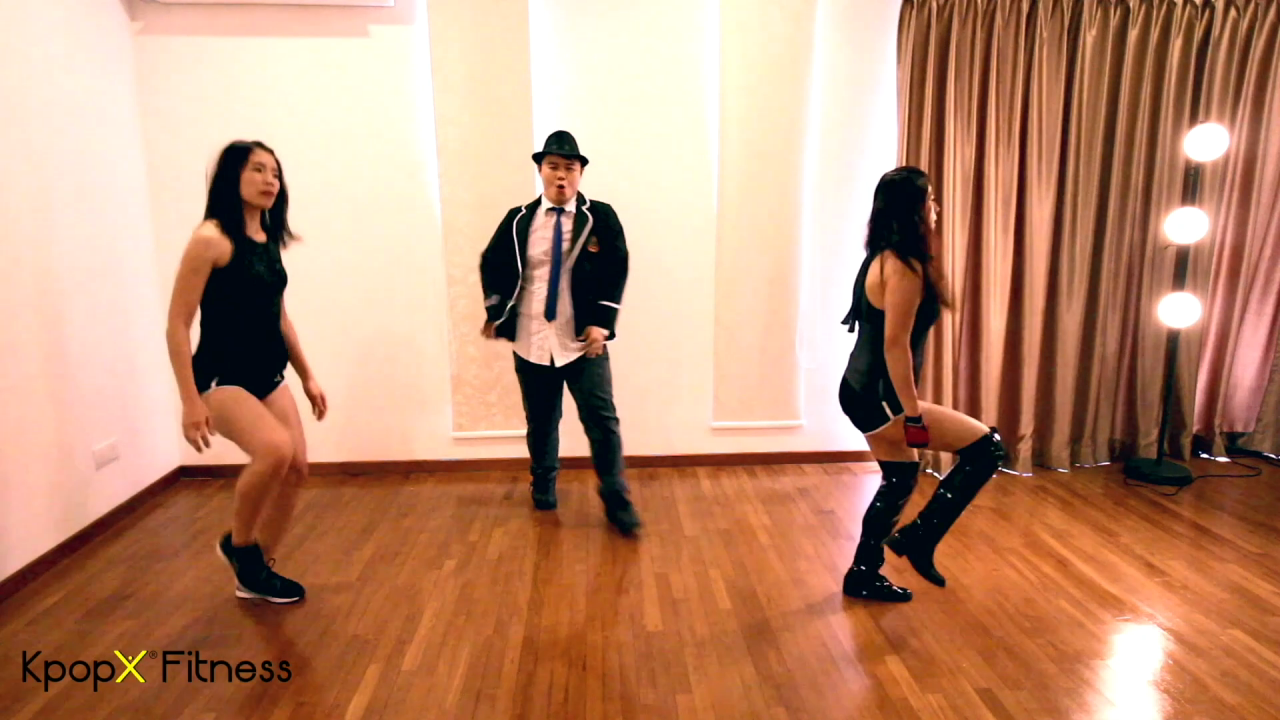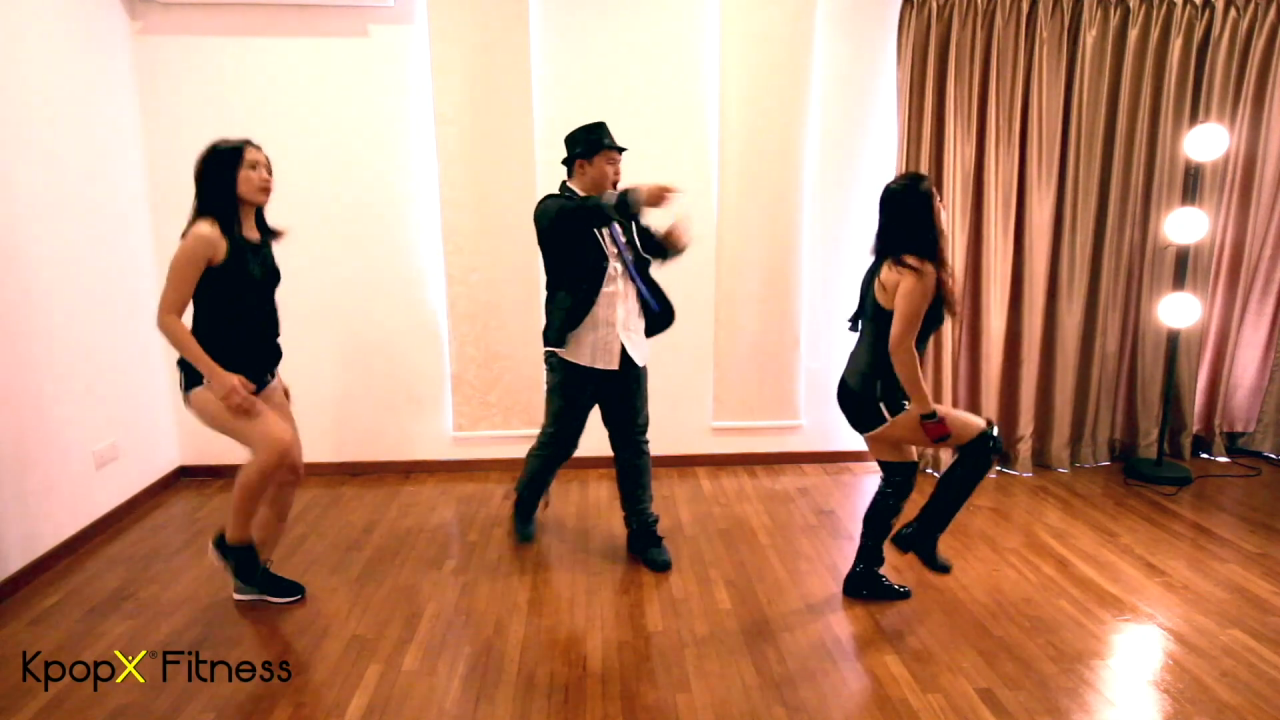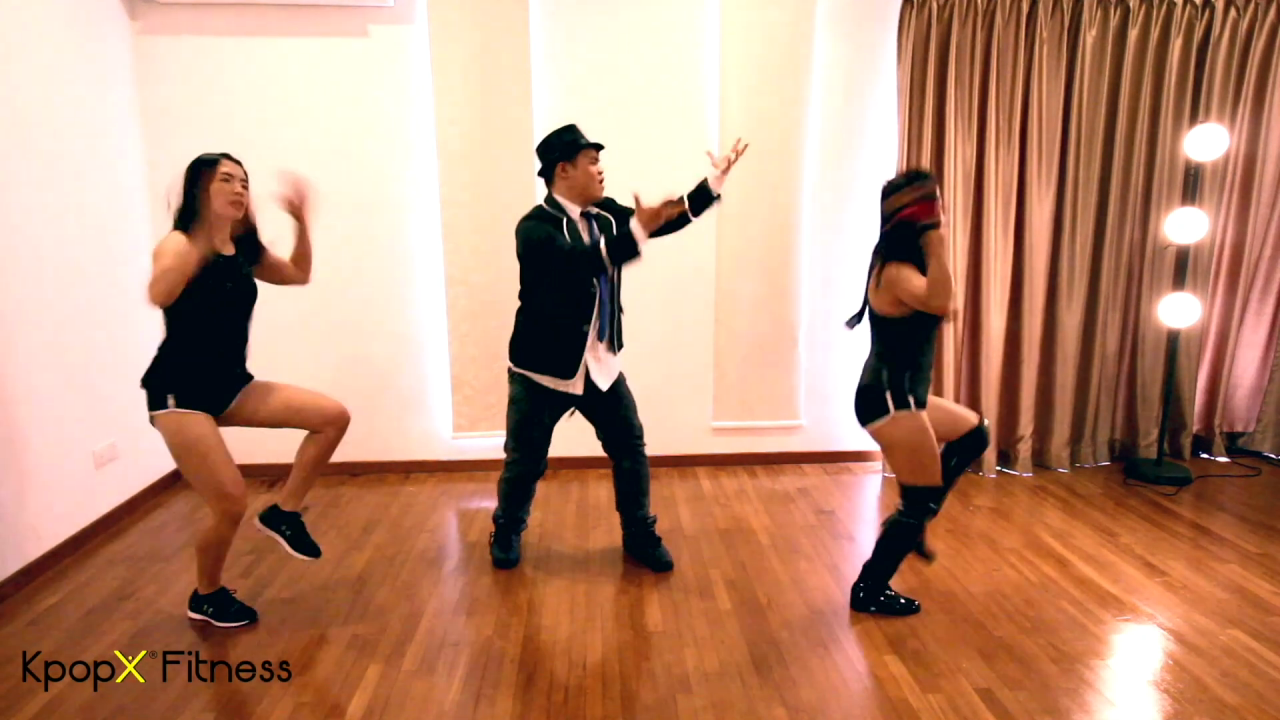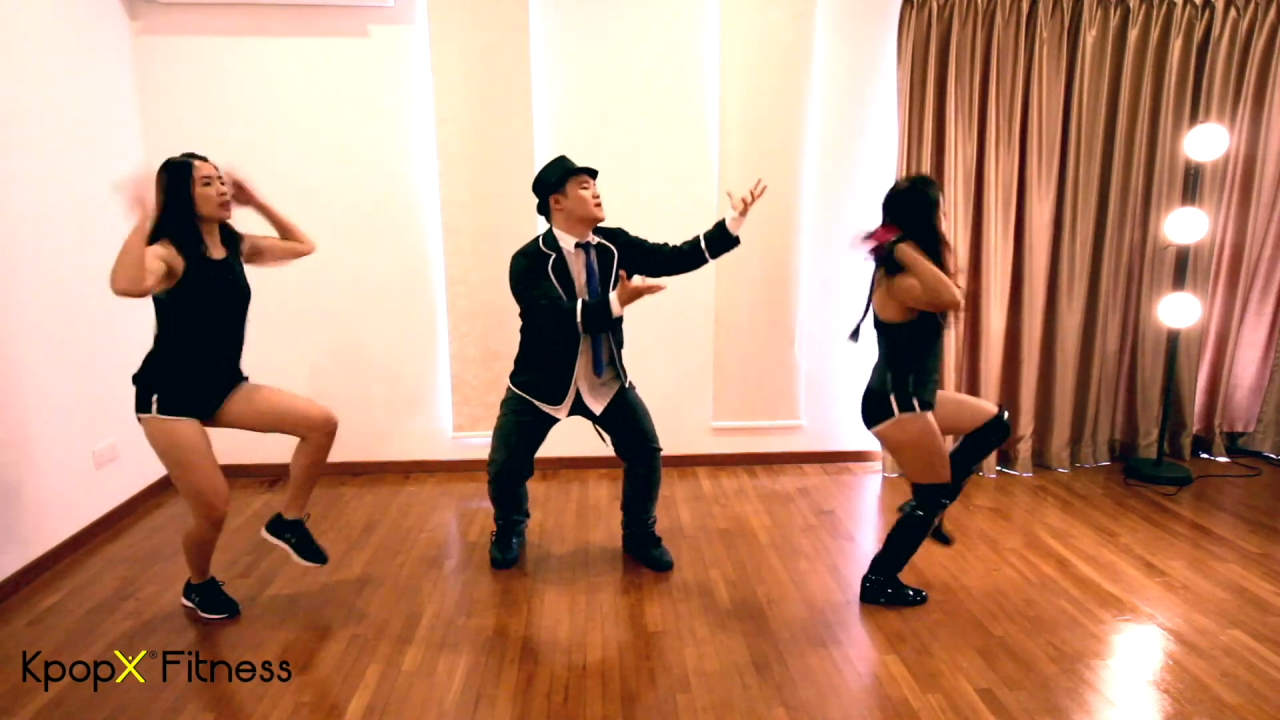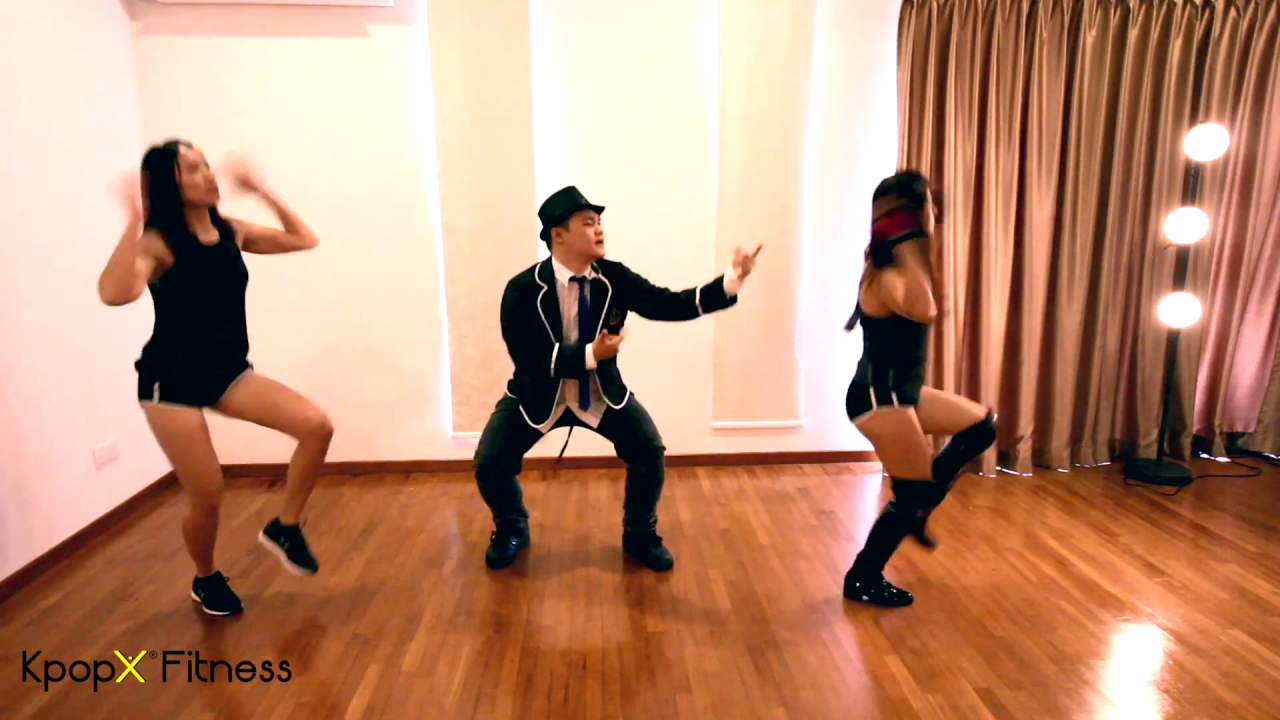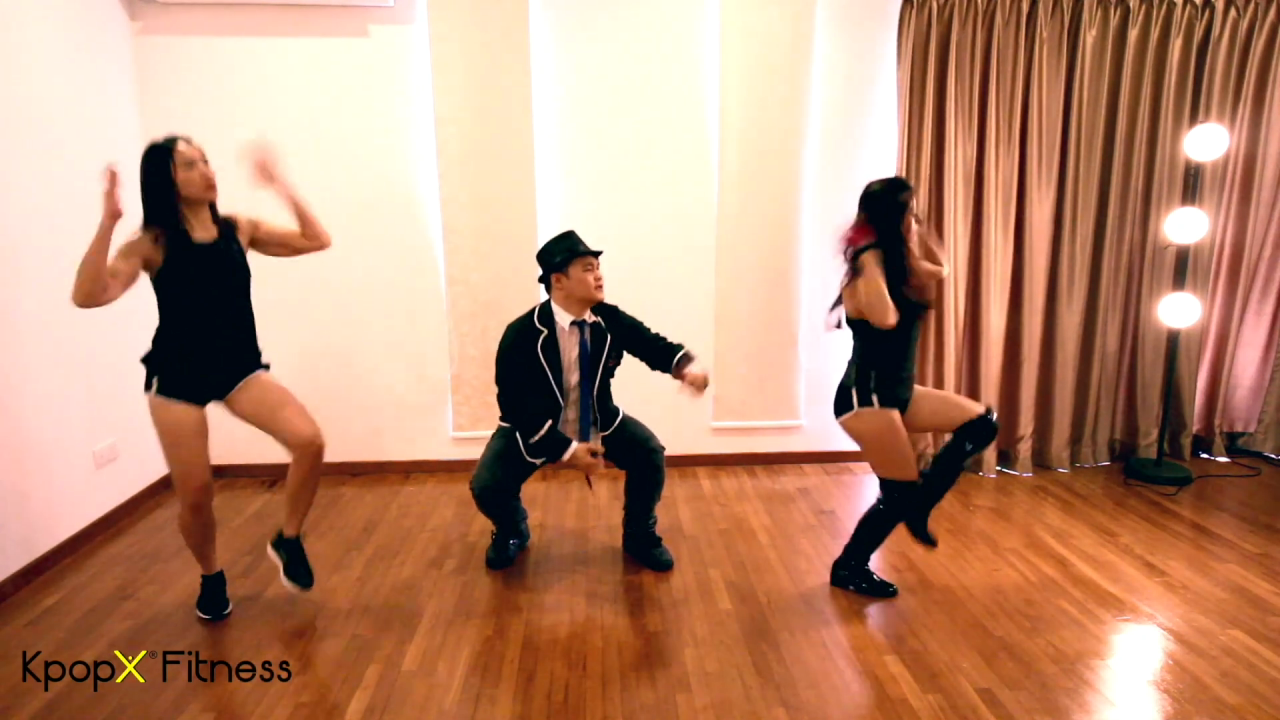
dt=0.5s
person 1, frame 1
left shoulder: (269, 239)
right shoulder: (211, 239)
right elbow: (178, 323)
left wrist: (308, 377)
right wrist: (189, 400)
left hip: (268, 376)
right hip: (222, 379)
left knee: (294, 473)
right knee: (278, 453)
left ankle: (256, 571)
right ankle: (239, 540)
person 1, frame 2
left shoulder: (259, 235)
right shoulder: (206, 237)
right elbow: (169, 317)
left wrist: (277, 375)
right wrist: (218, 373)
left hip: (261, 373)
right hip: (214, 375)
left knee: (289, 470)
right knee: (280, 445)
left ankle: (255, 573)
right ankle: (234, 537)
person 1, frame 3
left shoulder: (246, 251)
right shoulder: (181, 244)
left elbow: (298, 275)
right elbow: (160, 295)
left wrist: (300, 222)
right wrist: (208, 236)
left hip: (231, 384)
right hip: (180, 392)
left knee: (334, 416)
right knee: (231, 503)
left ankle: (284, 512)
right ankle: (206, 595)
person 1, frame 4
left shoulder: (237, 246)
right shoulder: (169, 255)
left elbow: (298, 246)
right elbow: (128, 286)
left wrist: (257, 203)
right wrist: (143, 221)
left hip: (225, 386)
right hip: (168, 399)
left knee: (321, 422)
right knee: (213, 509)
left ankle: (288, 521)
right ankle: (198, 585)
person 1, frame 5
left shoulder: (233, 231)
right shoulder: (157, 244)
left elbow: (304, 241)
right elbow: (115, 294)
left wrist: (263, 192)
right wrist: (134, 220)
left hip: (230, 373)
right hip: (171, 385)
left knee: (317, 425)
right knee: (208, 497)
left ankle: (285, 528)
right ankle: (206, 580)
person 1, frame 6
left shoulder: (240, 230)
right shoulder: (153, 242)
left elbow: (316, 242)
right elbow: (87, 295)
left wrist: (282, 189)
right wrist: (108, 218)
left hip: (240, 367)
right hip: (175, 378)
left knee: (309, 442)
right knee: (195, 495)
left ankle: (288, 538)
right ankle: (212, 578)
person 2, frame 1
left shoulder: (885, 258)
right shoulder: (903, 269)
right elbow: (896, 344)
right wrist: (914, 413)
left hip: (863, 387)
right hip: (879, 393)
left knee: (899, 480)
right knee: (986, 447)
left ankle: (864, 574)
right ankle: (919, 541)
person 2, frame 2
left shoulder: (892, 262)
right shoulder: (918, 272)
right elbow: (900, 344)
right wrist: (925, 409)
left hip: (861, 388)
right hip: (879, 397)
left knee: (897, 480)
right knee: (982, 442)
left ankle: (864, 574)
right ankle: (922, 533)
person 2, frame 3
left shoulder: (906, 263)
right shoulder: (899, 272)
right elbow: (940, 302)
right wrist: (935, 232)
left hip: (903, 394)
right hip: (890, 398)
left knee: (973, 434)
right knee: (922, 499)
left ankle: (911, 525)
right ankle: (869, 590)
person 2, frame 4
left shoulder: (907, 267)
right shoulder: (902, 280)
right elbow: (951, 298)
right wrist: (906, 249)
left hip: (917, 393)
right hip: (898, 401)
left knee: (995, 424)
right knee: (932, 491)
left ankle: (926, 509)
right ankle: (880, 581)
person 2, frame 5
left shoulder: (901, 262)
right shoulder: (888, 273)
right elbow: (924, 313)
right wrist: (908, 245)
left hip: (902, 390)
right hip: (881, 395)
left knee: (981, 428)
right knee: (914, 493)
left ankle: (915, 509)
right ankle: (862, 579)
person 2, frame 6
left shoulder: (900, 259)
right shoulder: (867, 272)
left elbow: (935, 279)
right elbow: (885, 320)
left wrist: (920, 261)
right wrist: (870, 255)
left hip: (898, 389)
right hip: (867, 396)
left knee: (982, 423)
right knee: (902, 488)
left ankle: (918, 508)
right ankle: (848, 569)
person 3, frame 1
left shoulder: (602, 217)
right shoulder: (519, 220)
left elbow: (615, 271)
right elbow: (493, 265)
left wrist: (600, 323)
right wrist: (495, 312)
left hip: (581, 342)
right hip: (532, 343)
left knee: (601, 419)
right knee: (540, 422)
left ankle: (616, 500)
right ankle: (544, 481)
person 3, frame 2
left shoulder: (615, 210)
right shoulder: (556, 209)
left elbow: (646, 248)
right elbow: (583, 217)
left wrist: (669, 242)
right wrist: (632, 202)
left hip: (627, 348)
right hip: (577, 350)
left knee: (632, 443)
right knee: (559, 440)
left ankle: (642, 532)
right ankle: (526, 502)
person 3, frame 3
left shoulder: (604, 213)
right shoulder: (536, 226)
left elbow: (674, 215)
right elbow: (575, 263)
left wrist: (713, 181)
right wrist: (636, 232)
left hip: (601, 363)
right hip: (544, 367)
left knee: (629, 447)
right knee: (524, 461)
left ankle: (638, 535)
right ankle: (507, 531)
person 3, frame 4
left shoulder: (614, 244)
right shoulder: (529, 260)
left elbow: (676, 258)
right elbow: (553, 321)
left wrist: (733, 223)
right wrist: (615, 303)
left hip: (606, 380)
right hip: (542, 383)
left knee: (645, 451)
right knee: (506, 467)
left ankle: (639, 535)
right ankle: (510, 532)
person 3, frame 5
left shoulder: (614, 278)
right shoulder: (523, 290)
left elbow: (670, 304)
right elbow: (527, 356)
left wrist: (730, 280)
right wrist: (590, 355)
left hip: (602, 393)
right hip: (537, 396)
left knee: (649, 451)
right knee: (490, 464)
left ankle: (640, 535)
right ankle: (512, 531)
person 3, frame 6
left shoulder: (613, 321)
right shoulder: (521, 334)
left elbow: (661, 350)
right elbow: (514, 405)
left wrist: (688, 368)
right wrist: (566, 449)
left hip: (597, 422)
right hip: (534, 429)
left knee: (649, 455)
right knee: (486, 487)
left ankle: (639, 537)
right ankle: (511, 532)
